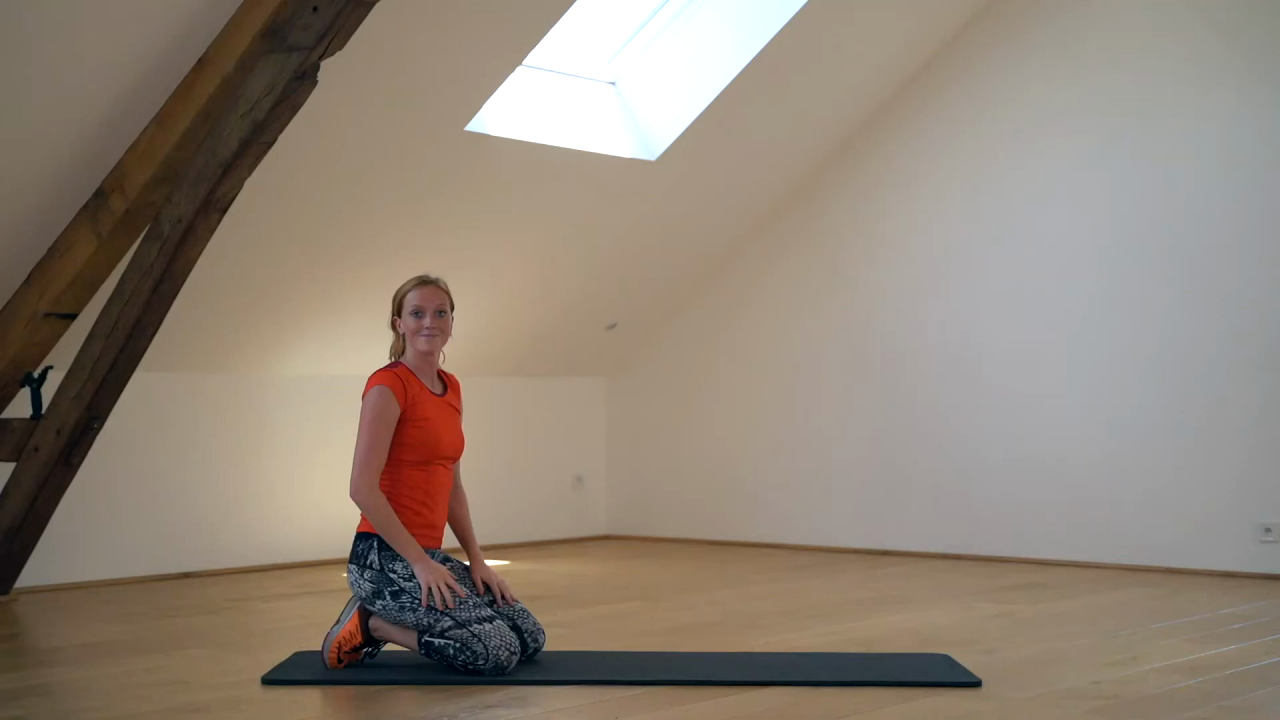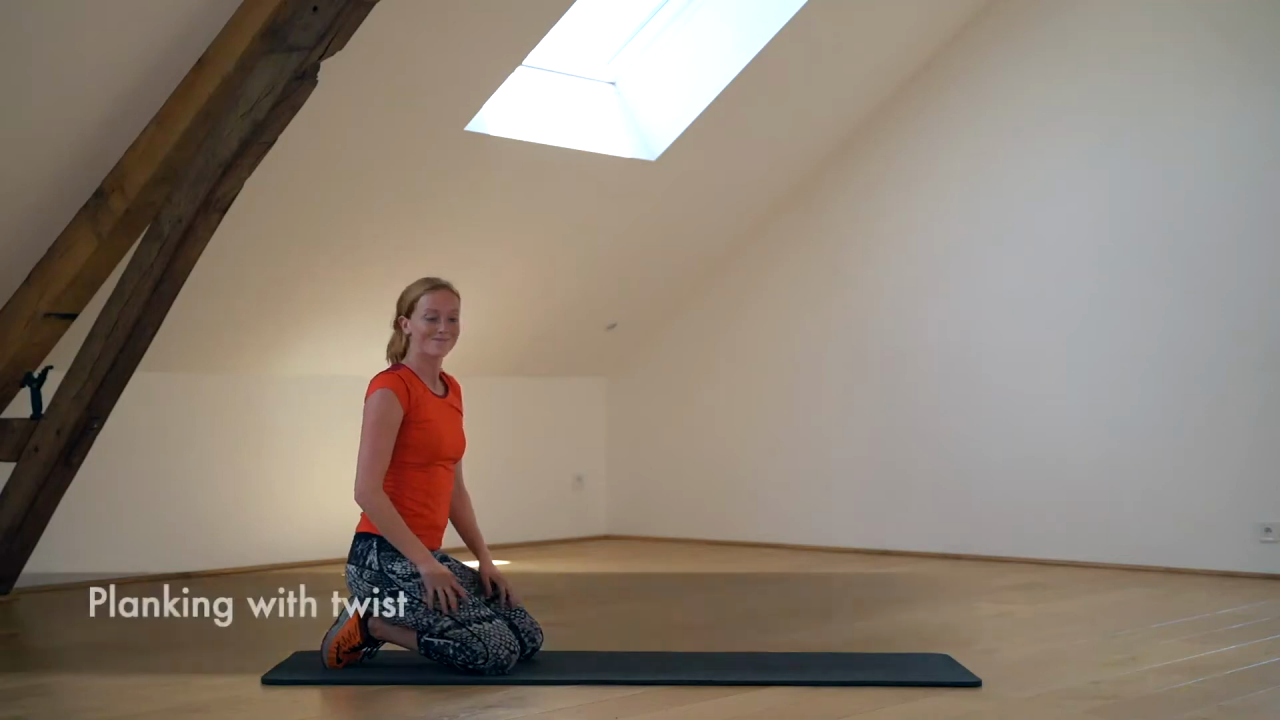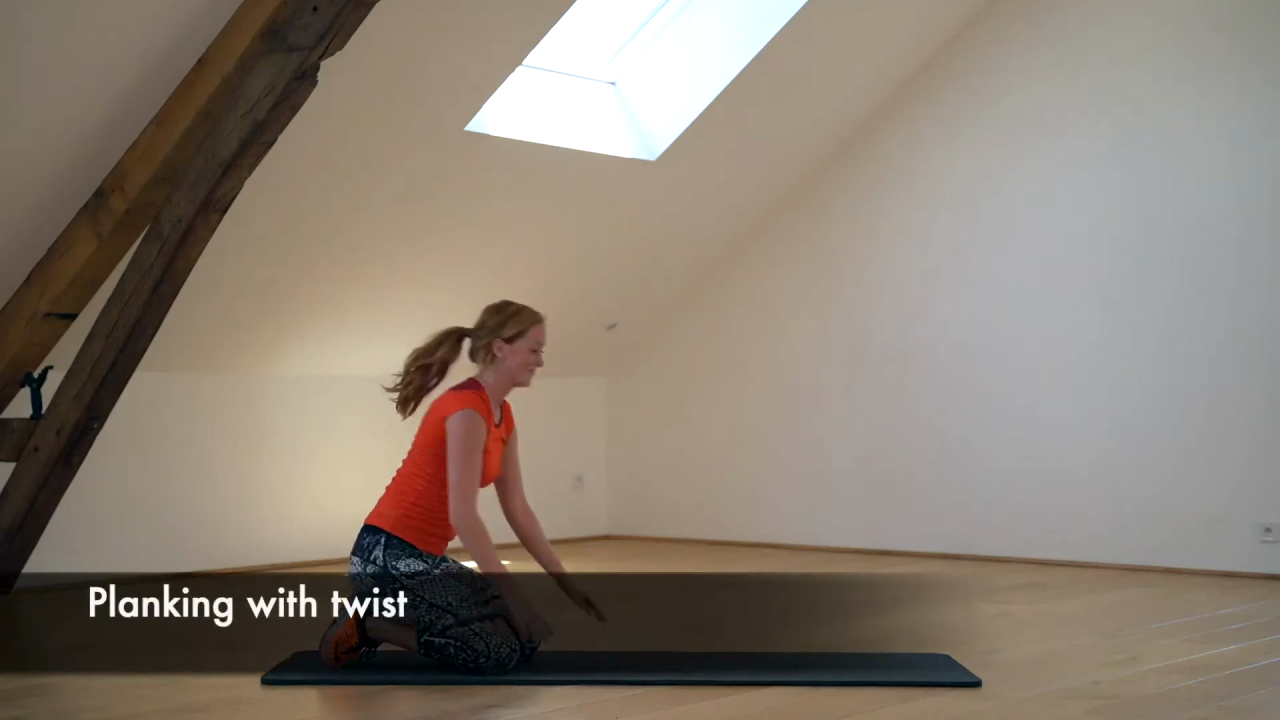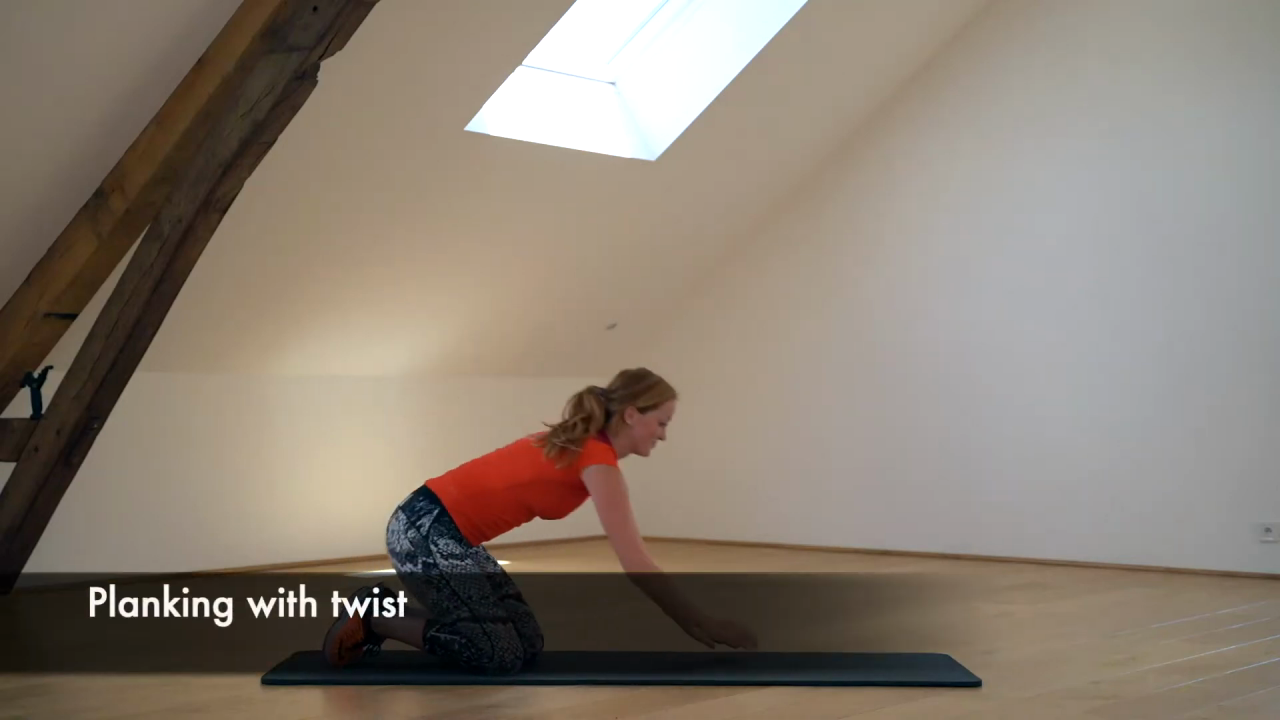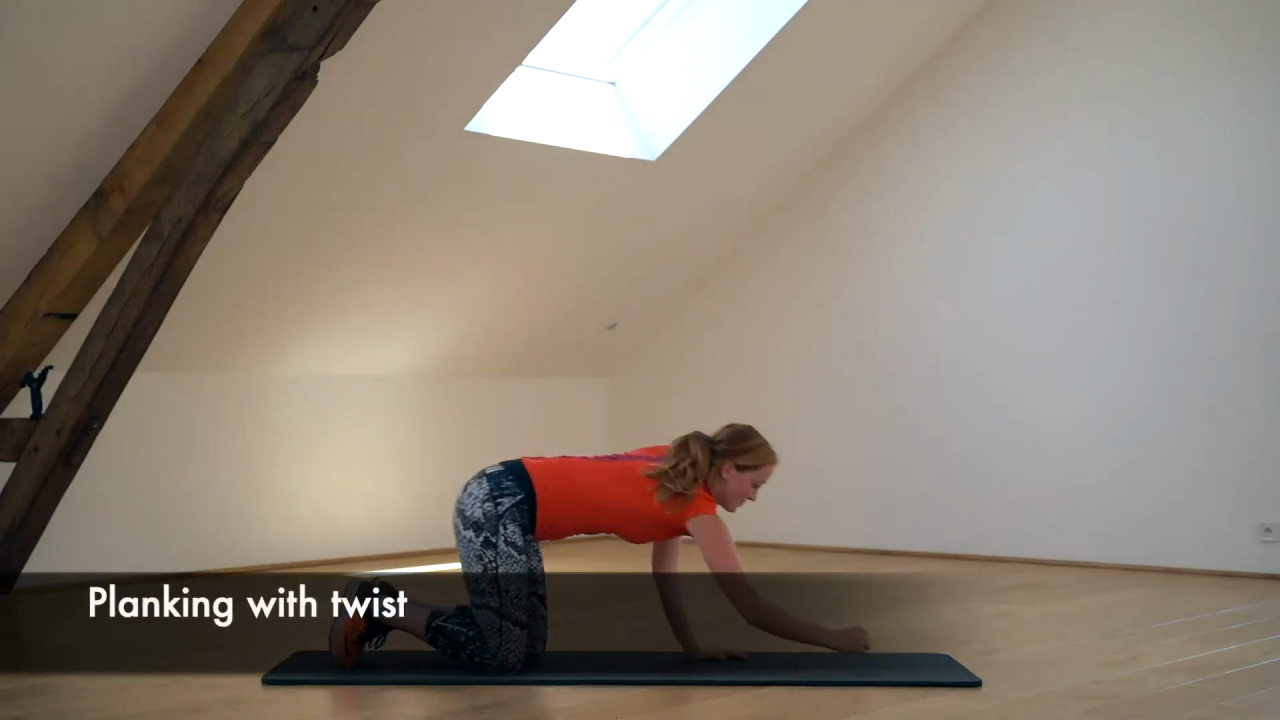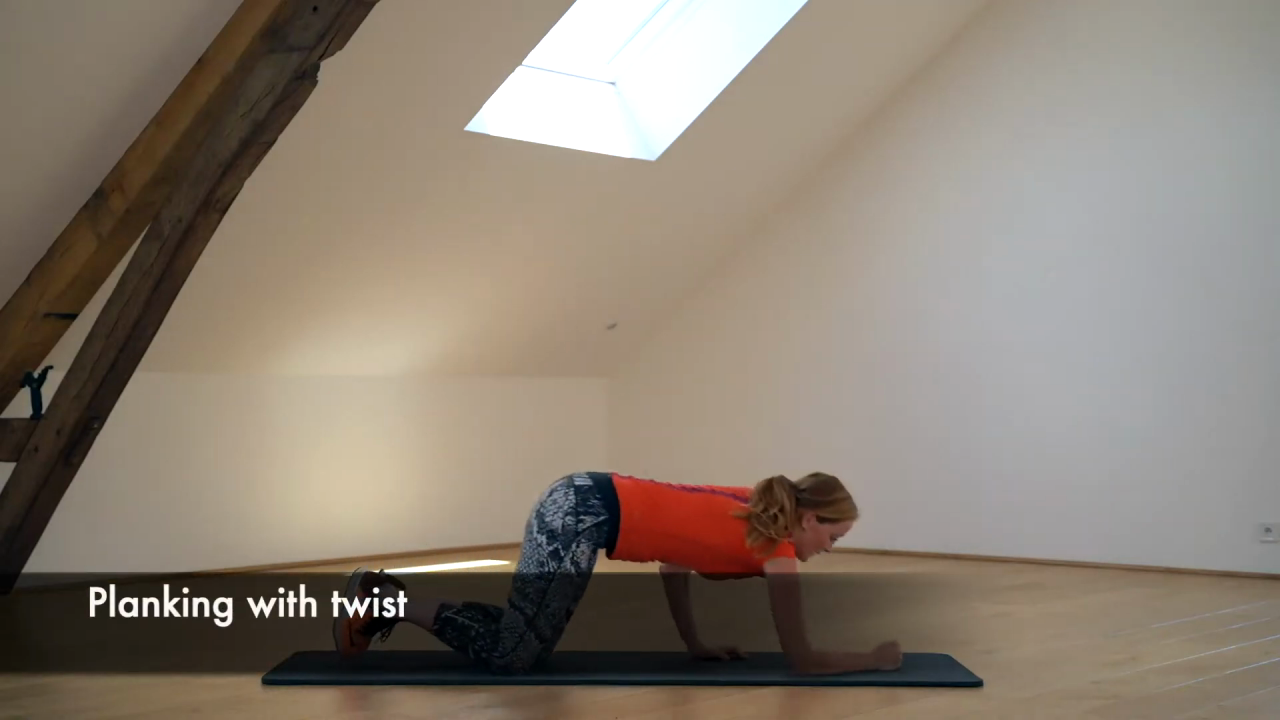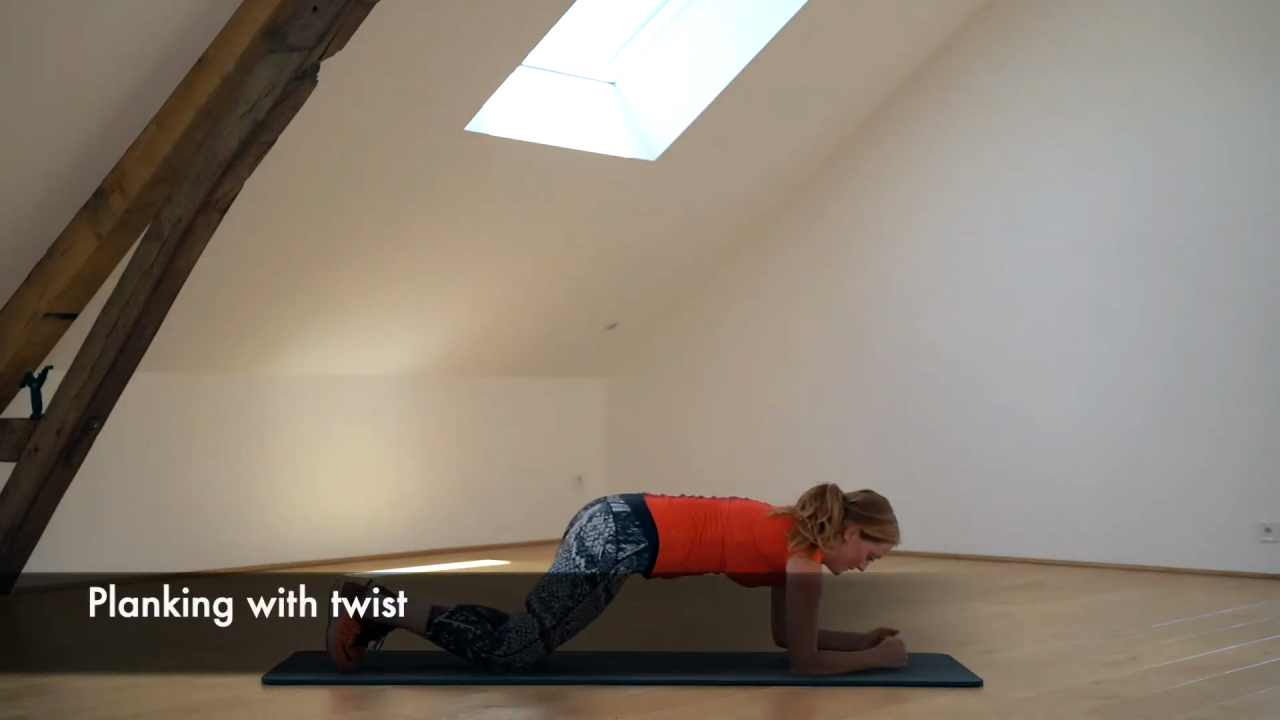
dt=0.3s
person 1, frame 1
left shoulder: (452, 388)
right shoulder: (387, 386)
right elbow: (362, 488)
left wrist: (477, 561)
right wrist: (420, 563)
left hip: (426, 555)
right hip: (387, 558)
left knee: (529, 637)
right knee: (496, 652)
left ankle: (382, 615)
right ankle: (372, 625)
person 1, frame 2
left shoulder: (451, 390)
right shoulder: (390, 388)
right elbow: (367, 491)
left wrist: (484, 561)
right wrist: (427, 564)
left hip: (424, 557)
right hip: (386, 560)
left knee: (528, 637)
right knee: (496, 651)
left ankle: (387, 617)
right ankle: (371, 624)
person 1, frame 3
left shoulder: (500, 415)
right shoulder: (468, 411)
left elbow: (518, 510)
right elbow: (463, 513)
left wrist: (565, 582)
right wrist: (513, 596)
left hip: (421, 555)
right hip: (388, 556)
left knee: (526, 638)
right knee: (497, 651)
left ankle: (386, 611)
right ankle: (371, 625)
person 1, frame 4
left shoulder: (592, 450)
right shoulder: (599, 460)
left elbow: (634, 557)
right elbow: (634, 565)
left wrist: (693, 621)
right wrist: (705, 622)
left hip: (445, 533)
right hip: (424, 532)
left knee: (525, 640)
right knee: (501, 653)
right ankle: (376, 618)
person 1, frame 5
left shoulder: (673, 467)
right shoulder: (697, 507)
left elbow: (663, 568)
right elbow: (752, 607)
left wrist: (689, 644)
right wrist: (836, 639)
left hip: (496, 494)
right hip: (498, 505)
left knee: (526, 644)
right knee: (502, 653)
left ankle: (384, 605)
right ankle: (382, 612)
person 1, frame 6
left shoulder: (741, 509)
right shoulder: (778, 550)
left elbow: (675, 562)
right elbow: (801, 658)
left wrist: (694, 642)
right wrist: (873, 658)
left hip: (574, 497)
right hip: (582, 519)
left knee: (527, 637)
right knee: (512, 653)
left ankle: (387, 598)
right ankle: (387, 600)
person 1, frame 7
left shoulder: (789, 534)
right shoulder: (805, 551)
left elbow: (789, 636)
right elbow: (805, 660)
left wrist: (864, 638)
right wrist: (879, 657)
left hip: (615, 521)
right hip: (620, 540)
left knee: (525, 633)
right knee: (511, 648)
left ankle: (381, 607)
right ankle: (380, 605)
